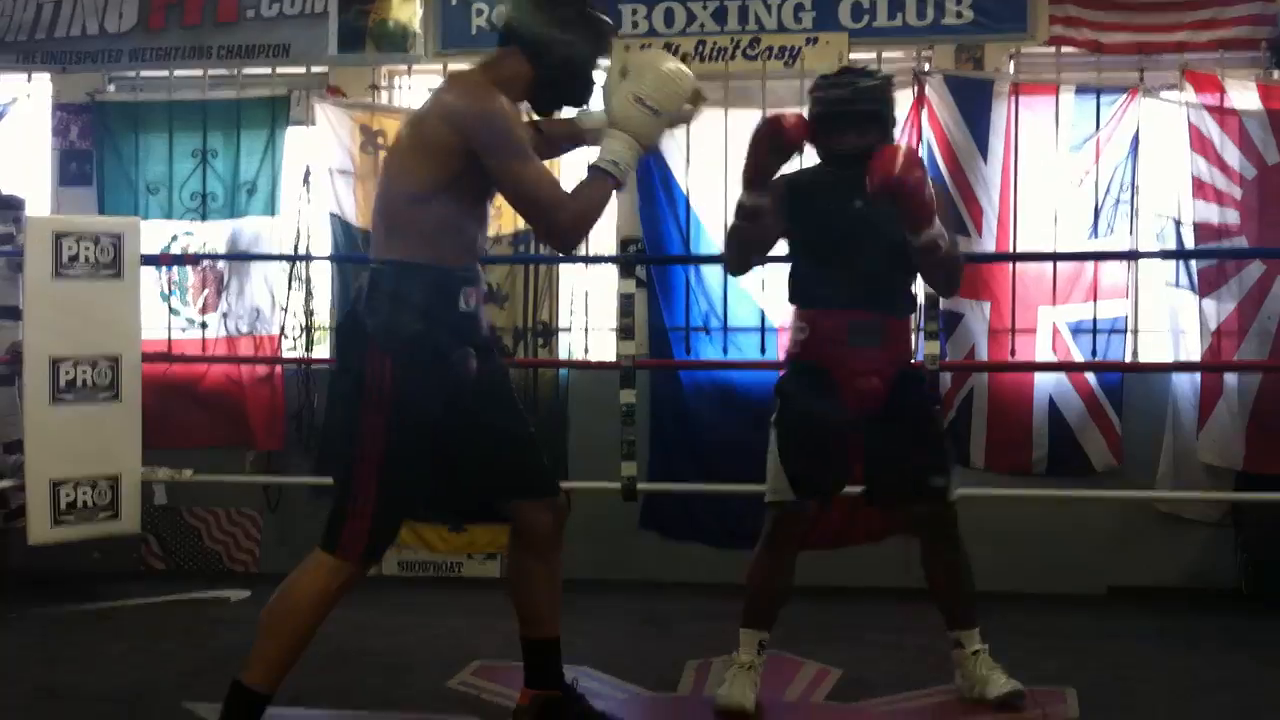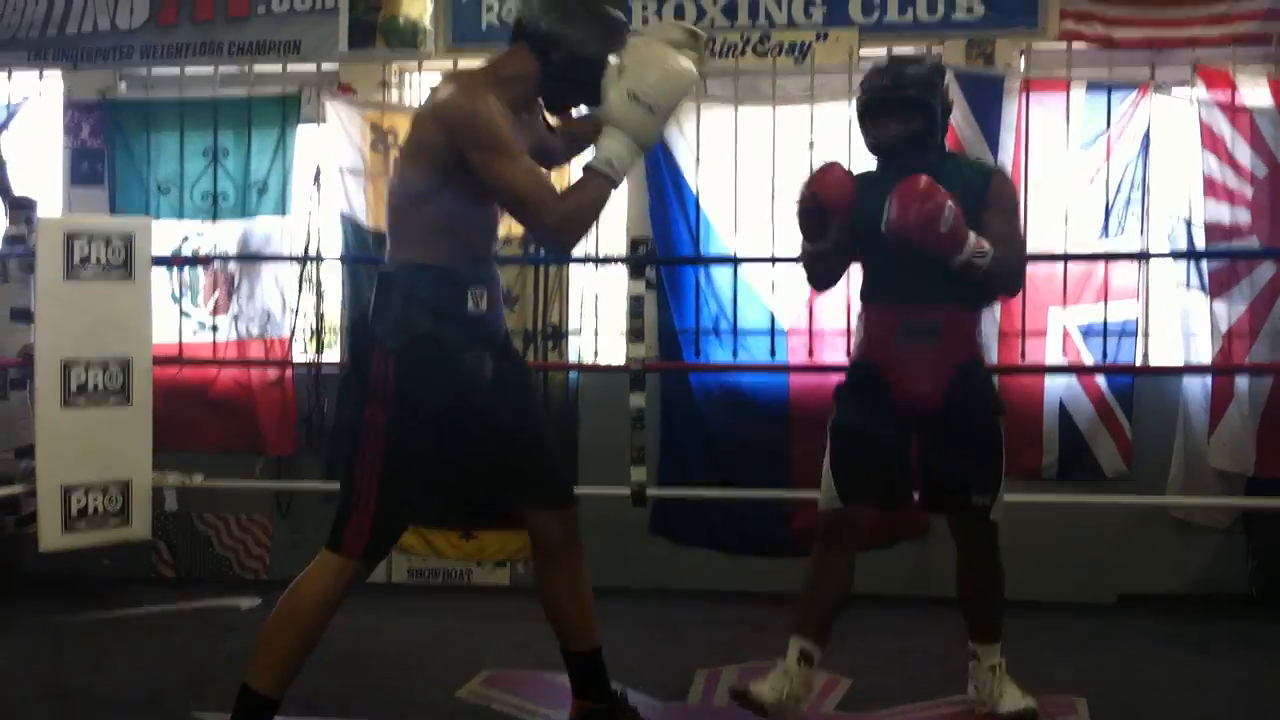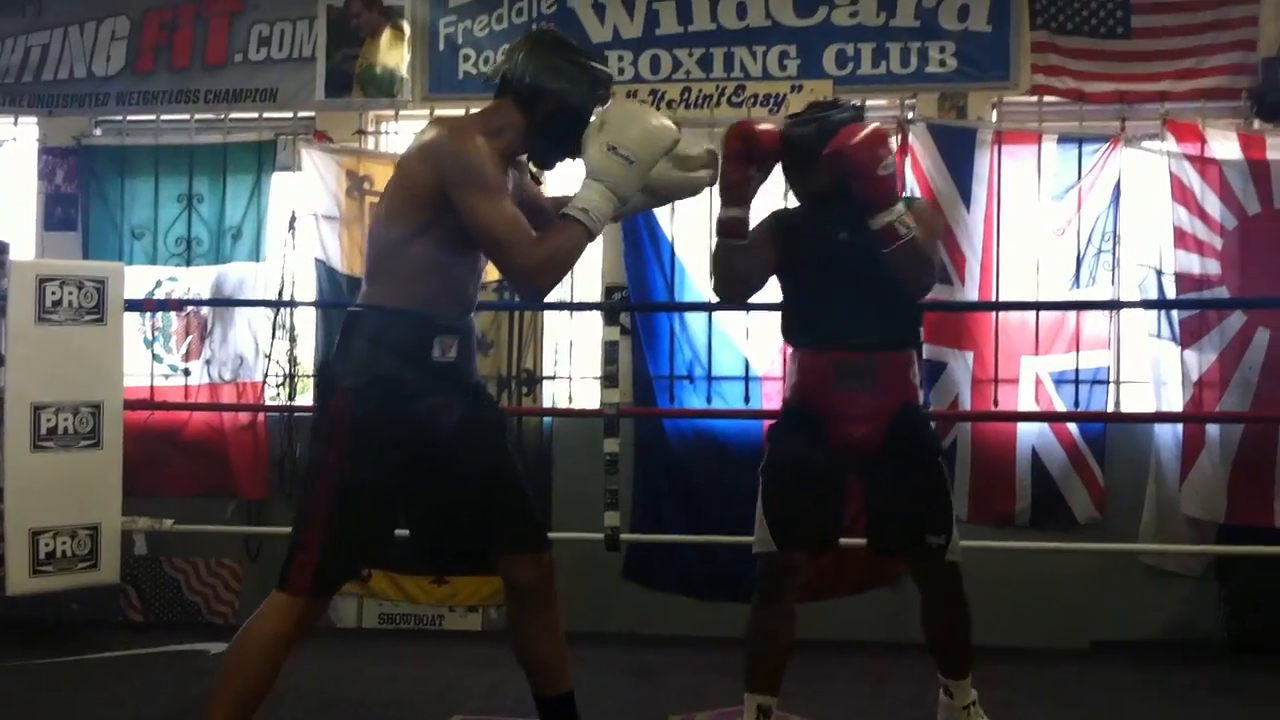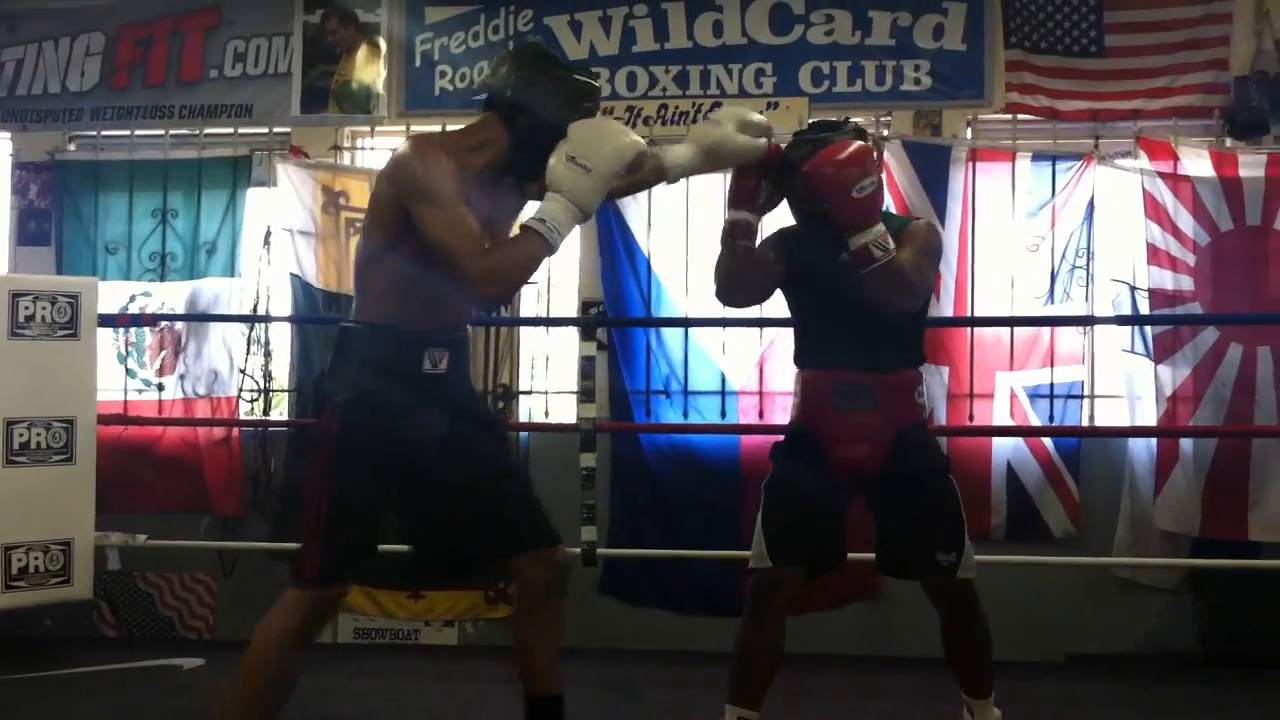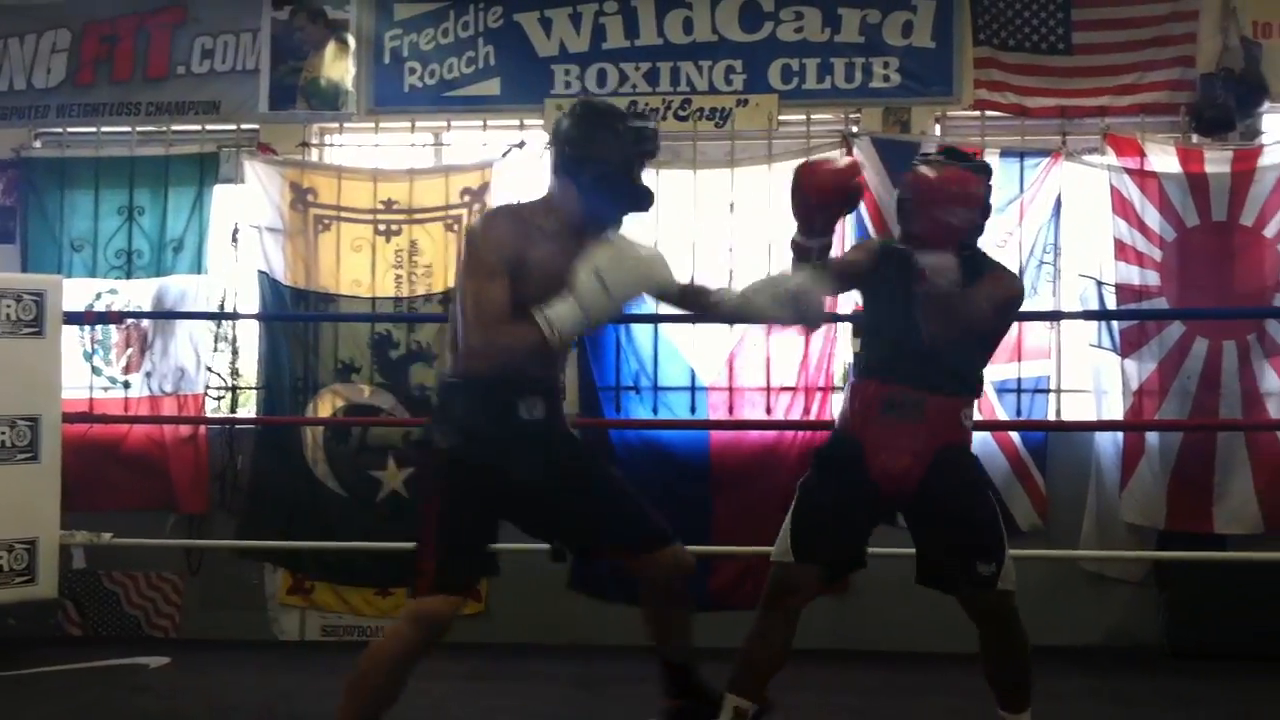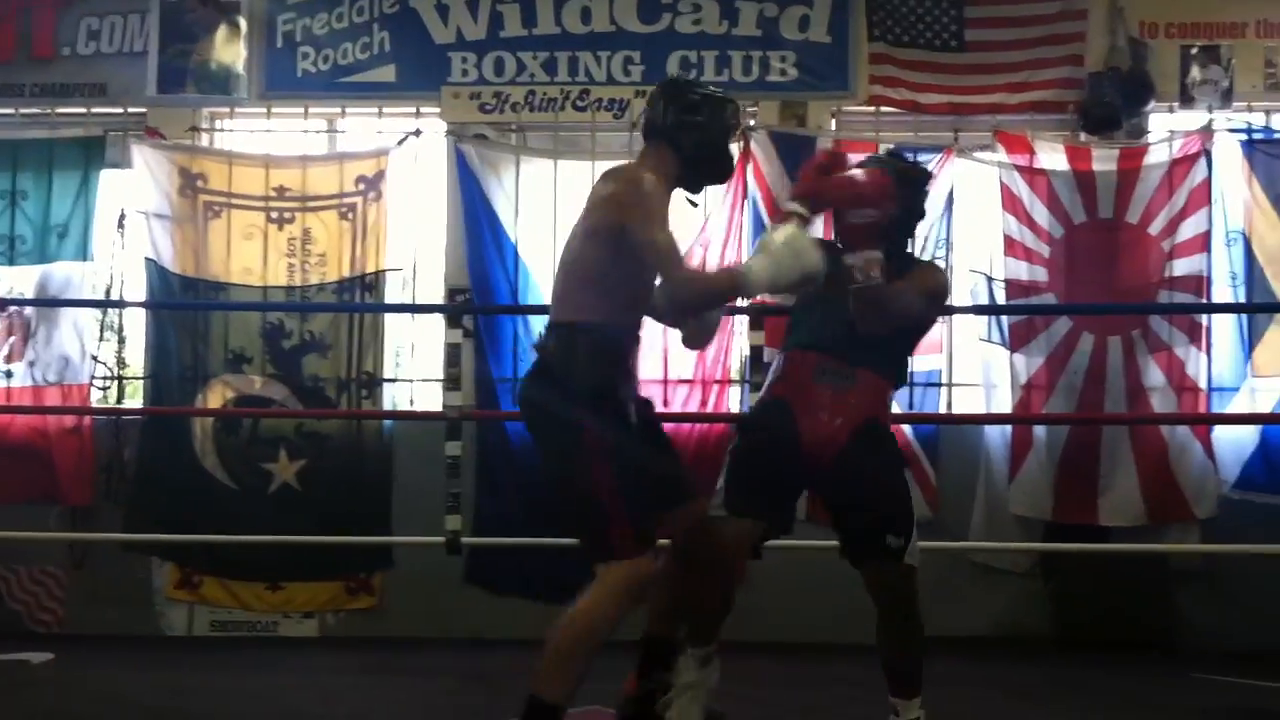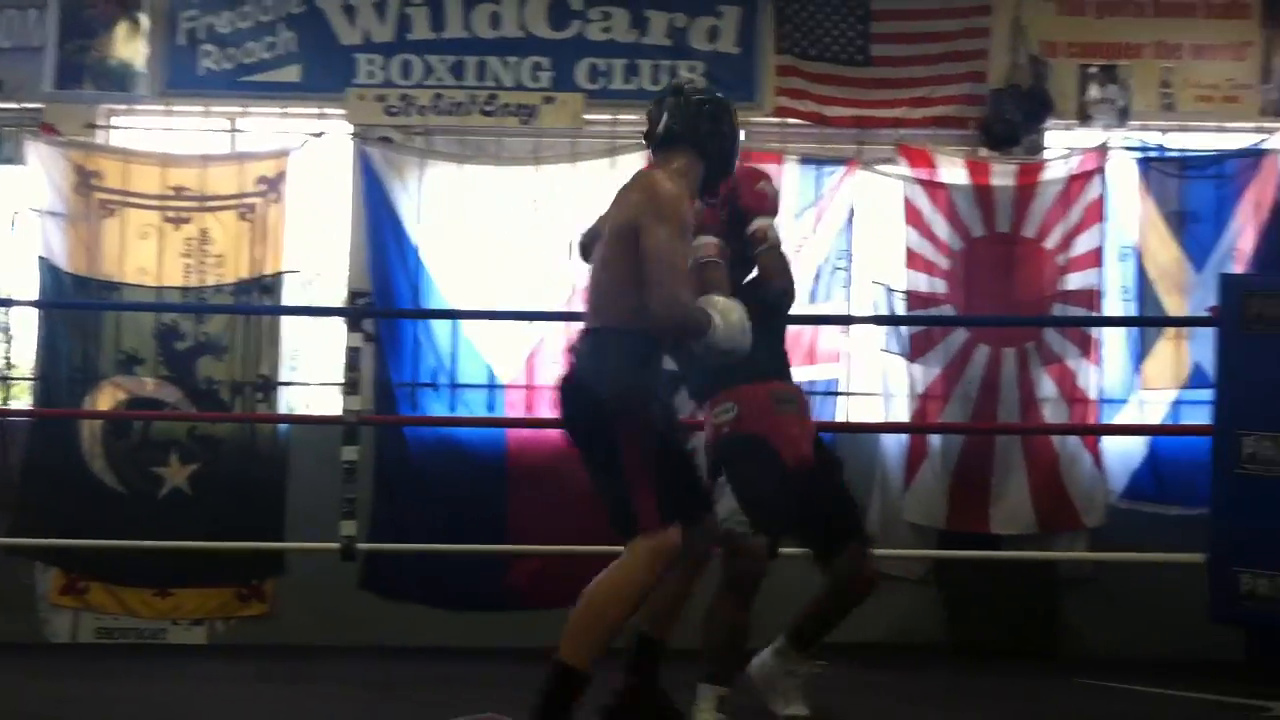
dt=0.4s
person 1, frame 1
left shoulder: (483, 104)
right shoulder: (476, 106)
left elbow: (542, 140)
right elbow: (564, 229)
left wrist: (613, 121)
right wrist: (627, 140)
left hip: (449, 334)
right hip: (401, 336)
left knee: (539, 510)
right knee: (351, 550)
person 1, frame 2
left shoulder: (514, 108)
right shoulder: (471, 101)
left elbow: (547, 150)
right elbow: (557, 226)
left wrist: (612, 114)
right wrist: (628, 134)
left hip: (474, 335)
right hip: (415, 336)
left knee: (556, 522)
right knee: (356, 549)
person 1, frame 3
left shoulder: (501, 166)
right shoulder: (458, 147)
left elbow: (551, 220)
right elbow: (532, 273)
left wrist: (645, 186)
right wrist: (605, 184)
left hip: (445, 382)
right hip: (380, 380)
left knee: (530, 568)
right knee: (307, 590)
person 1, frame 4
left shoulder: (505, 177)
right shoulder: (427, 162)
left elbow: (607, 183)
right elbow: (487, 283)
left wrist: (696, 153)
right wrist: (566, 201)
left hip: (444, 391)
right hip: (373, 388)
left knee: (542, 567)
right knee: (316, 594)
person 1, frame 5
left shoulder: (595, 238)
right shoulder: (499, 230)
left elbow: (672, 288)
right elbow: (480, 352)
left wrist: (750, 303)
right wrist: (580, 310)
left hip: (541, 429)
right hip: (477, 429)
left knee: (670, 564)
right knee: (432, 612)
person 1, frame 6
left shoulder: (630, 188)
right shoulder: (635, 187)
right elbow: (677, 289)
left wrist: (696, 309)
right wrist: (762, 270)
left hip: (599, 383)
right hip: (571, 392)
left knee: (690, 523)
right knee: (630, 569)
person 1, frame 7
left shoulder: (636, 194)
right shoulder: (668, 196)
left elbow: (591, 248)
right elbow: (669, 306)
right wrist: (717, 325)
left hip: (616, 382)
right hip: (607, 384)
left knee: (691, 529)
right knee: (654, 546)
person 2, frame 1
left shoulder: (905, 191)
right shoulder: (793, 190)
left elbow: (949, 280)
right elbow: (737, 259)
left wrist: (921, 214)
right wrist: (755, 178)
left hip: (893, 372)
right hip: (816, 372)
left knee: (935, 515)
right knee: (789, 516)
left ankle: (970, 656)
right ankle: (748, 660)
person 2, frame 2
left shoulder: (986, 184)
right shoulder: (860, 190)
left elbow: (1009, 276)
right elbow: (821, 275)
left wrist: (956, 237)
right wrist: (816, 230)
left hip: (958, 375)
right hip: (878, 372)
left knee: (976, 525)
right knee: (843, 522)
person 2, frame 3
left shoulder: (913, 213)
right shoulder: (784, 228)
left elbow: (919, 279)
right elbow: (731, 287)
left wrist: (881, 199)
right wrist: (735, 196)
left hip: (894, 415)
right hip: (811, 416)
left knee: (937, 566)
right knee: (778, 568)
person 2, frame 4
left shoulder: (914, 235)
right shoulder: (788, 245)
left elbow: (901, 297)
right elbow: (734, 292)
left wrist: (860, 219)
right wrist: (744, 204)
left hip: (900, 437)
right hip: (815, 438)
left knee: (953, 587)
right knee: (770, 585)
person 2, frame 5
left shoulder: (997, 284)
right shoulder: (884, 257)
left elbow: (943, 333)
right elbow: (809, 284)
left wrist: (937, 247)
right wrist: (811, 227)
left hip: (940, 457)
right hip: (857, 448)
left knee: (995, 605)
right knee: (787, 585)
person 2, frame 6
left shoulder: (925, 280)
right shoulder: (823, 258)
left elbow: (874, 320)
left wrist: (863, 249)
left hip: (860, 433)
right hip: (784, 415)
left knee: (895, 582)
right knee: (721, 543)
right ankle: (695, 672)
person 2, frame 7
left shoulder: (762, 291)
left elbow: (781, 293)
left wrist: (760, 219)
right wrist: (705, 237)
left hip: (799, 443)
right hip: (742, 444)
left knee: (856, 573)
right knee: (745, 564)
left ankle: (778, 663)
